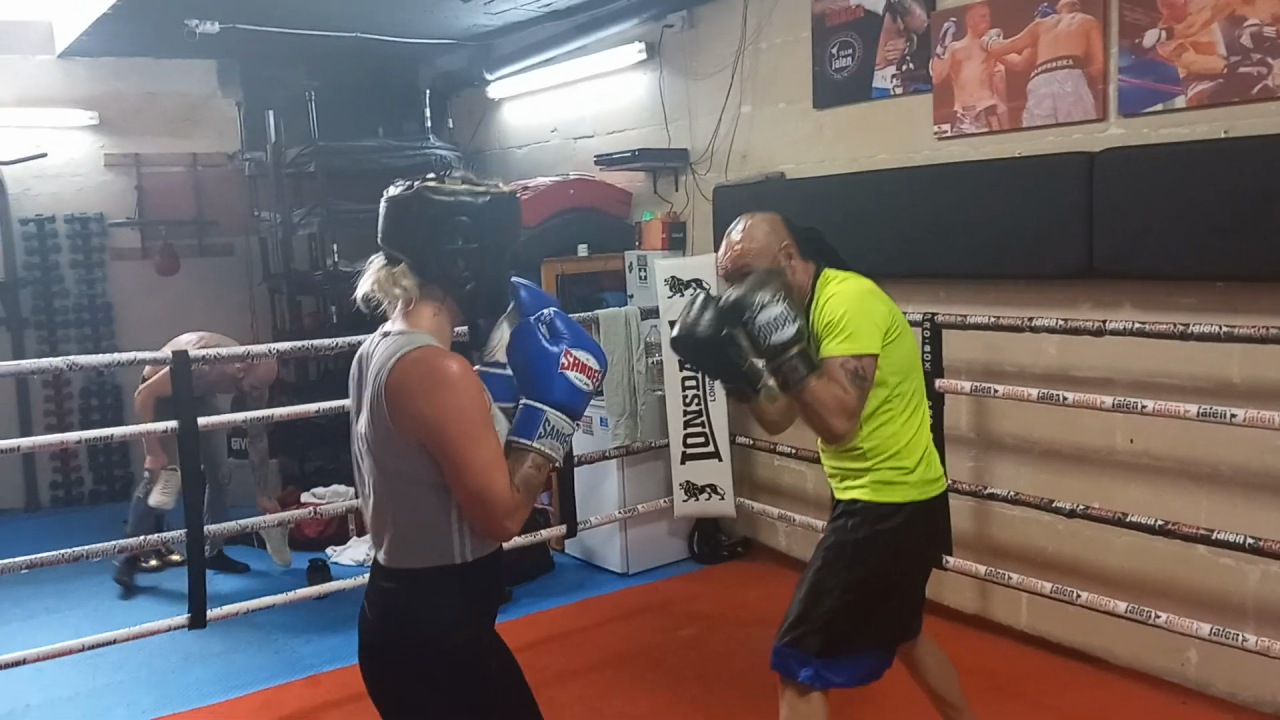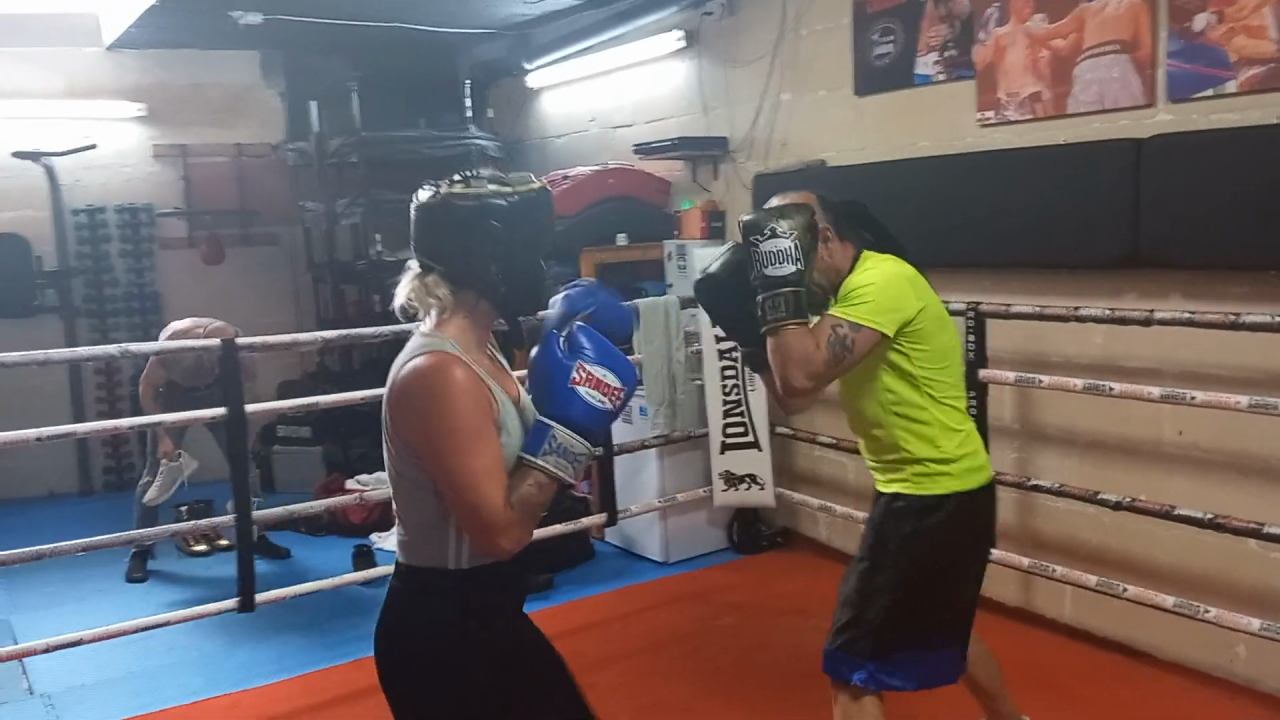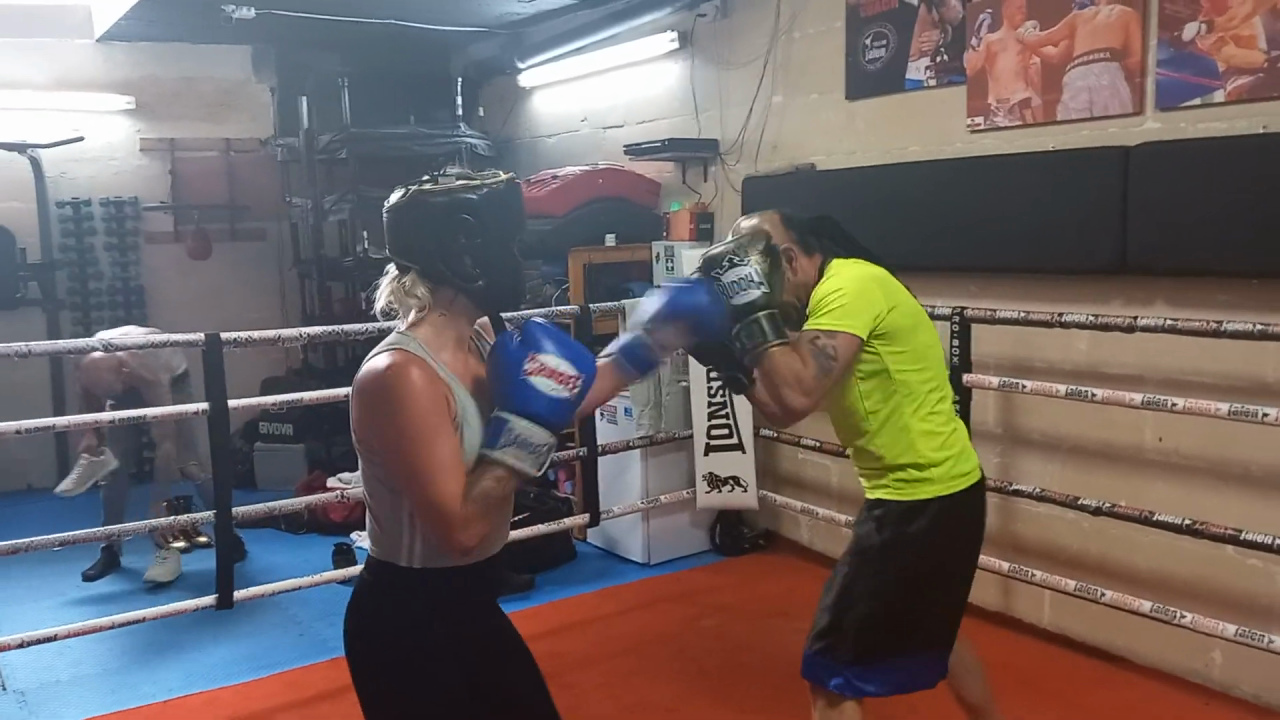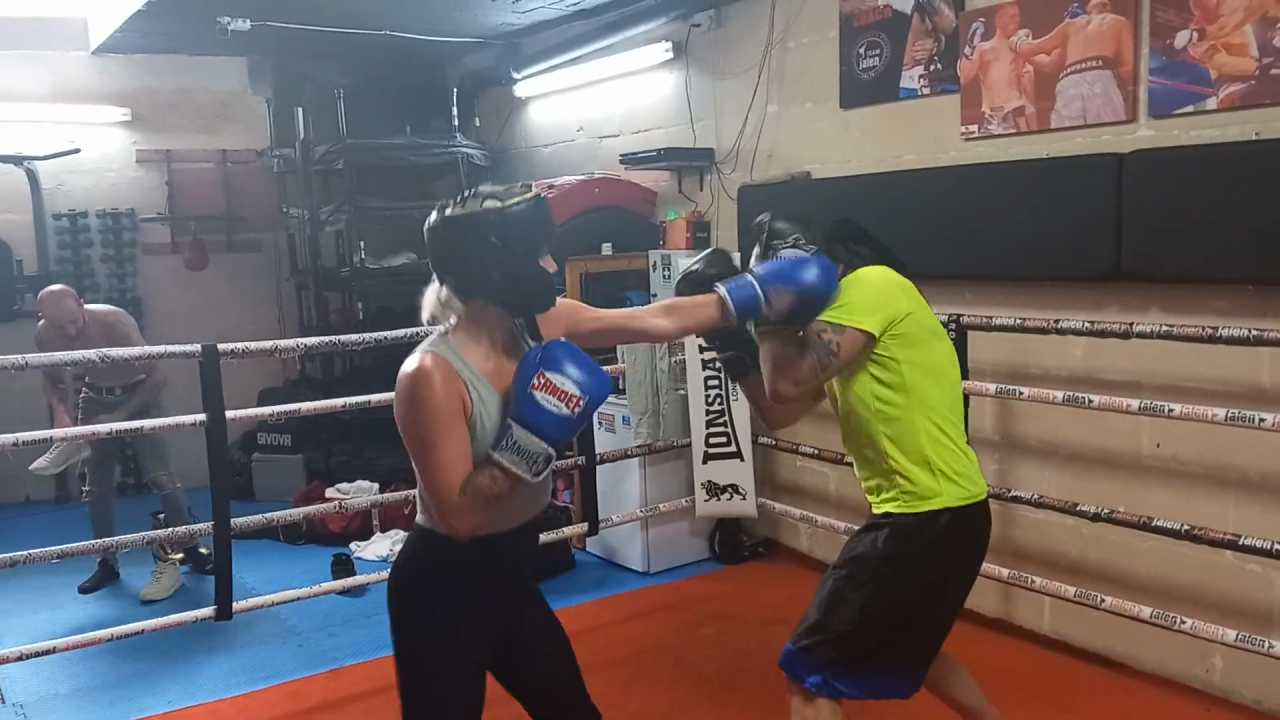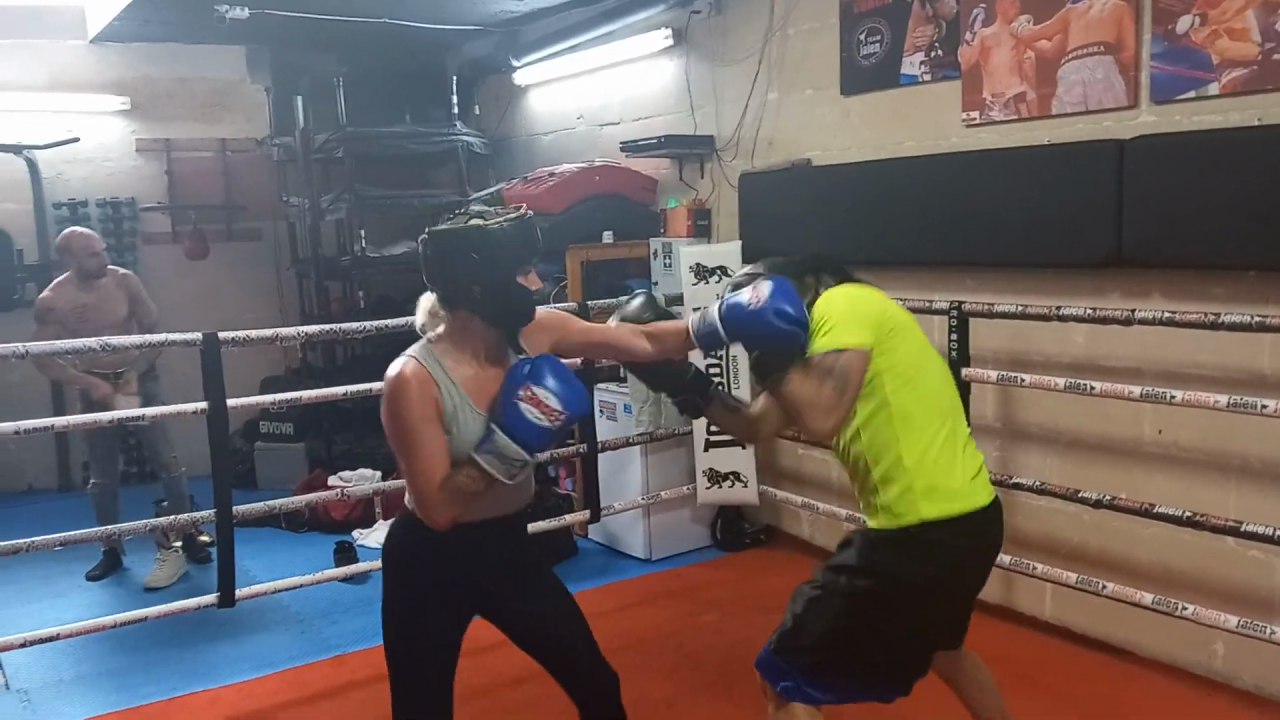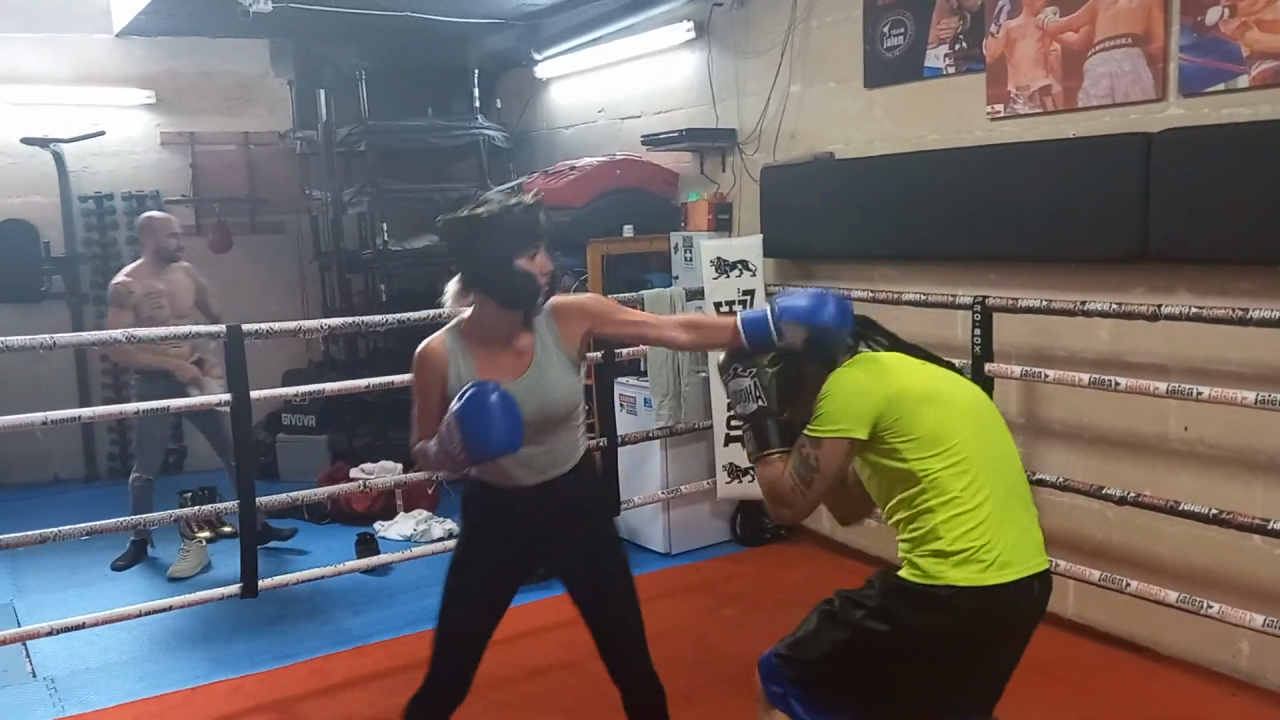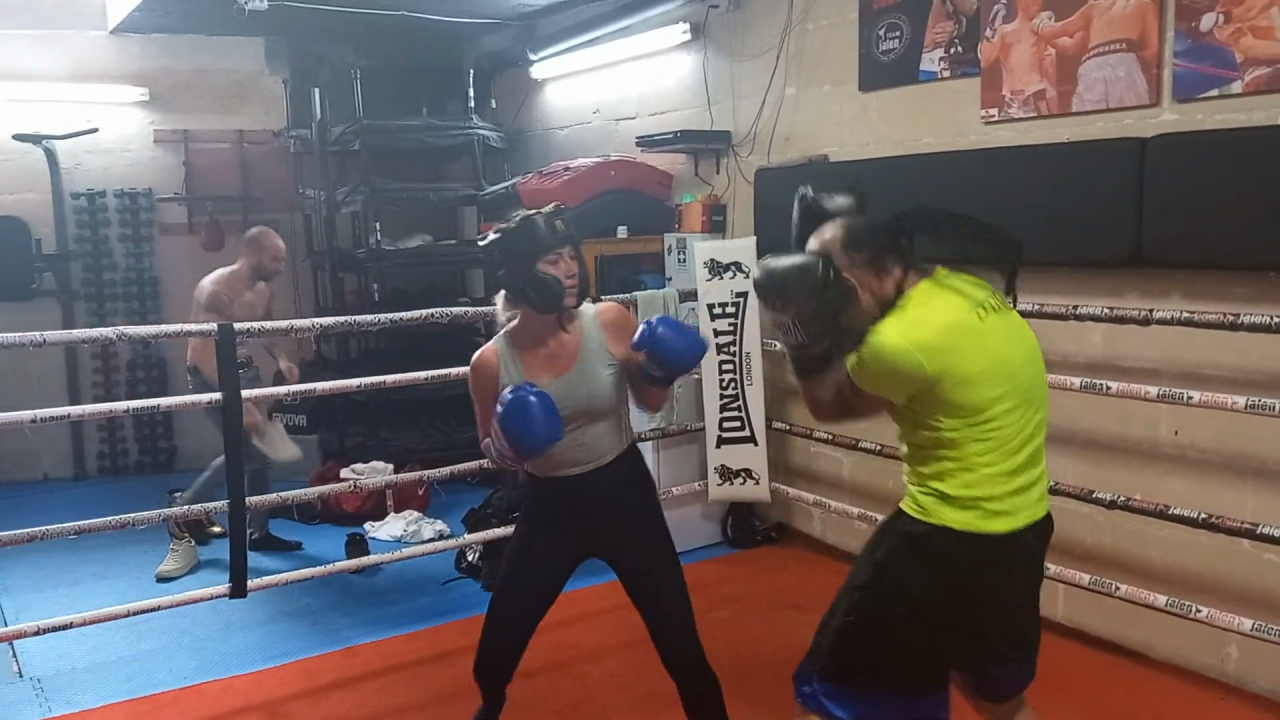
dt=0.4s
person 1, frame 1
left shoulder: (382, 349)
right shoulder: (435, 369)
right elbow: (503, 514)
left wrist: (500, 372)
right wrist: (552, 405)
left hip: (410, 609)
right hip: (435, 626)
person 1, frame 2
left shoulder: (474, 347)
right shoulder: (440, 373)
right elbow: (500, 530)
left wrist: (565, 360)
right wrist: (569, 427)
left hip: (490, 614)
right hip: (439, 624)
person 1, frame 3
left shoulder: (479, 338)
right shoulder: (398, 375)
left elbow: (563, 404)
right elbow: (462, 529)
left wrist: (643, 345)
right wrist: (523, 424)
left hip: (467, 605)
right hip: (403, 619)
person 1, frame 4
left shoulder: (535, 327)
right shoulder: (431, 374)
left elbow: (655, 321)
right elbow: (456, 517)
left wrist: (757, 295)
right wrist: (531, 434)
left hip: (507, 573)
right hip: (442, 586)
person 1, frame 5
left shoulder: (533, 334)
right shoulder: (411, 379)
left elbow: (637, 344)
right elbow: (438, 510)
right wrist: (511, 438)
left hip: (507, 553)
right hip: (433, 565)
person 1, frame 6
left shoulder: (567, 317)
right shoulder: (438, 355)
left elbow: (681, 332)
right elbow: (425, 456)
left wrist: (768, 325)
right wrist: (449, 447)
left hip: (575, 509)
right hip: (498, 529)
left knee: (632, 669)
person 1, frame 7
left shoulder: (610, 321)
right shoulder: (490, 361)
left elbow: (652, 404)
right elbow: (493, 453)
left wrist: (661, 370)
right wrist: (506, 447)
left hip: (624, 494)
right hip: (548, 509)
left knee: (683, 652)
right knee: (495, 651)
person 2, frame 1
left shoulder: (849, 300)
right shoulder: (808, 309)
left elbow: (837, 421)
right elbow: (778, 417)
left wrist: (781, 344)
right wrist: (730, 367)
left hip: (888, 506)
right hip: (902, 500)
left knee: (800, 665)
right knee: (897, 629)
person 2, frame 2
left shoulder: (882, 280)
right shoulder: (852, 286)
left elbow: (802, 378)
right elbow: (789, 395)
left wrist: (782, 280)
right wrist: (744, 326)
left hip: (934, 498)
right hip: (948, 492)
left knee: (853, 666)
right knee: (941, 620)
person 2, frame 3
left shoulder: (849, 287)
right shoulder: (837, 298)
left elbow: (798, 397)
right elbow: (785, 408)
left wrist: (754, 306)
right wrist: (729, 356)
left hip: (921, 504)
right hip: (949, 494)
left knee: (831, 672)
right knee: (929, 632)
person 2, frame 4
left shoulder: (869, 285)
right shoulder: (848, 304)
left elbow: (790, 384)
right elbow: (778, 411)
right wrist: (730, 337)
left hip: (924, 519)
right hip: (949, 515)
left knee: (809, 672)
right knee: (912, 649)
person 2, frame 5
left shoulder: (845, 306)
left elbow: (821, 418)
right elbow: (759, 424)
left wrist: (771, 347)
left hip: (915, 533)
right hip: (972, 523)
left knee: (784, 679)
right knee: (940, 645)
person 2, frame 6
left shoulder: (854, 381)
right shoulder: (910, 378)
left elbow: (788, 503)
right elbow: (849, 509)
left wrist: (758, 413)
left hip: (952, 594)
left knee: (782, 686)
person 2, frame 7
left shoulder: (901, 343)
right shoulder: (968, 290)
left elbow: (829, 404)
left wrist: (800, 333)
left hip: (947, 541)
right hip: (1021, 530)
person 3, frame 1
left shoulder: (254, 385)
right shoulder: (200, 362)
left elbow: (257, 438)
right elbow: (144, 395)
left wrist: (265, 495)
right wrist: (153, 451)
left hip: (200, 397)
right hip: (159, 396)
left knee: (220, 474)
right knee: (158, 472)
left ankle: (213, 552)
right ankle: (131, 557)
person 3, frame 2
left shoulder: (240, 358)
right shoulder: (174, 342)
right elbow: (146, 388)
right wrist: (162, 436)
left hip: (213, 389)
right hip: (171, 389)
right knee: (158, 469)
left ankle: (255, 536)
right ankle: (140, 551)
person 3, frame 3
left shoulder: (151, 375)
right shoulder: (91, 360)
left elbow: (165, 444)
right elbow: (87, 393)
left wrist: (158, 506)
right wrist: (90, 433)
left hip: (173, 384)
right hip: (126, 392)
left knee: (192, 464)
right knee: (113, 469)
right ankle: (110, 550)
person 3, frame 4
left shoulder: (114, 323)
right shoulder: (45, 335)
left elbow: (156, 376)
right elbow: (54, 381)
left wrist: (119, 417)
right wrist: (61, 412)
left hip: (138, 393)
right hip: (95, 397)
left knee: (160, 476)
right knee: (96, 486)
left ankle: (190, 549)
right ankle: (107, 563)
person 3, frame 5
left shoulder: (124, 281)
right shoulder: (52, 301)
left elbow: (155, 332)
right elbow: (44, 359)
left wrist: (134, 374)
right wrist: (86, 382)
left hip: (138, 377)
right hip: (96, 387)
left knee: (166, 460)
right knee: (102, 475)
left ankle: (186, 537)
right ankle: (112, 550)
person 3, frame 6
left shoulder: (188, 274)
right shoulder: (125, 286)
left elbow: (216, 320)
right elbow: (117, 349)
left wrist: (211, 356)
right wrist: (172, 365)
left hip: (197, 374)
right hip: (153, 382)
left knee: (235, 451)
right knee: (145, 468)
left ankle: (256, 526)
right ankle: (139, 541)
person 3, frame 7
left shoulder: (263, 288)
right shoulder: (218, 292)
right elbow: (202, 356)
left wrist: (280, 358)
right wrist: (241, 404)
left hip: (242, 370)
right hip: (212, 377)
left knee: (262, 453)
right knee: (246, 450)
left ankle: (259, 533)
right ankle: (186, 509)
